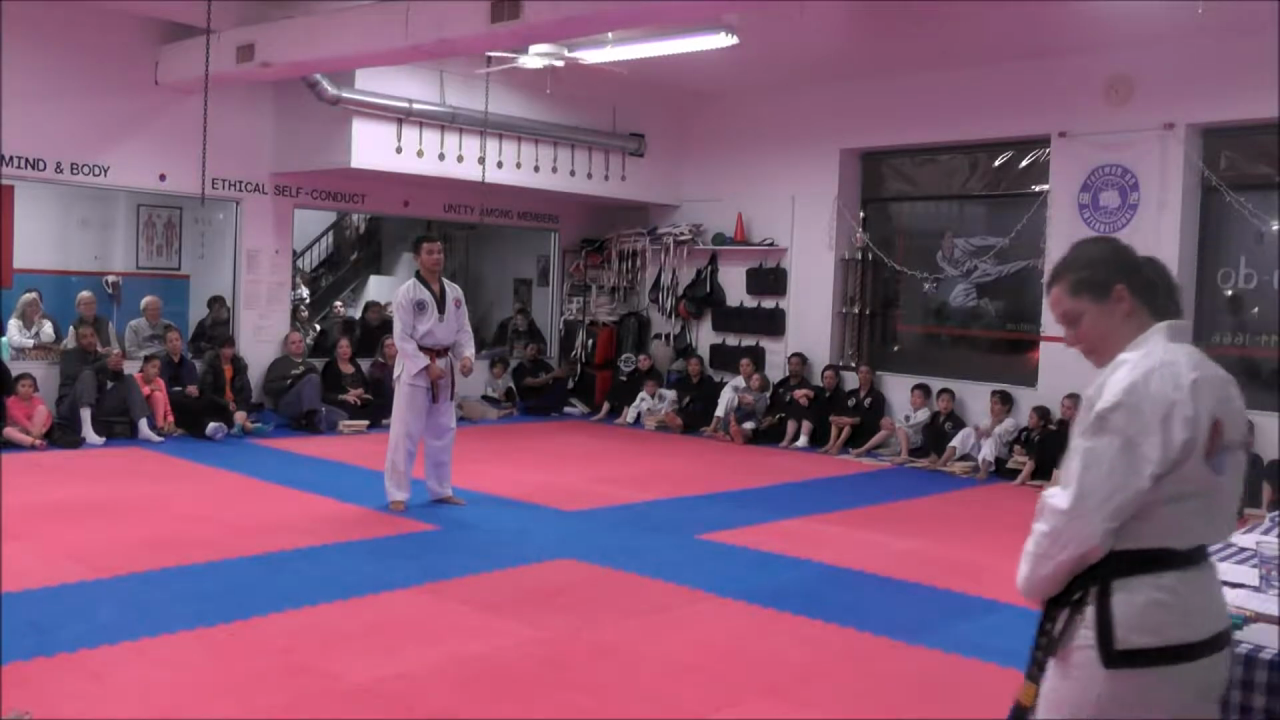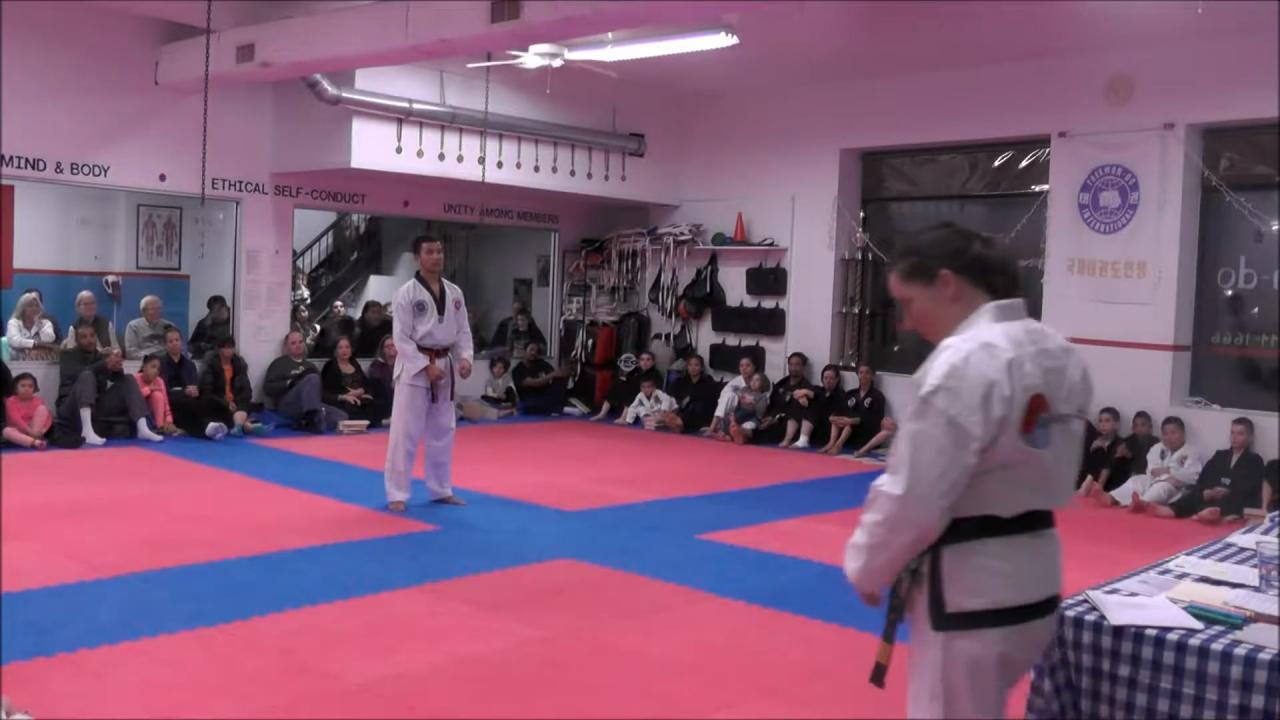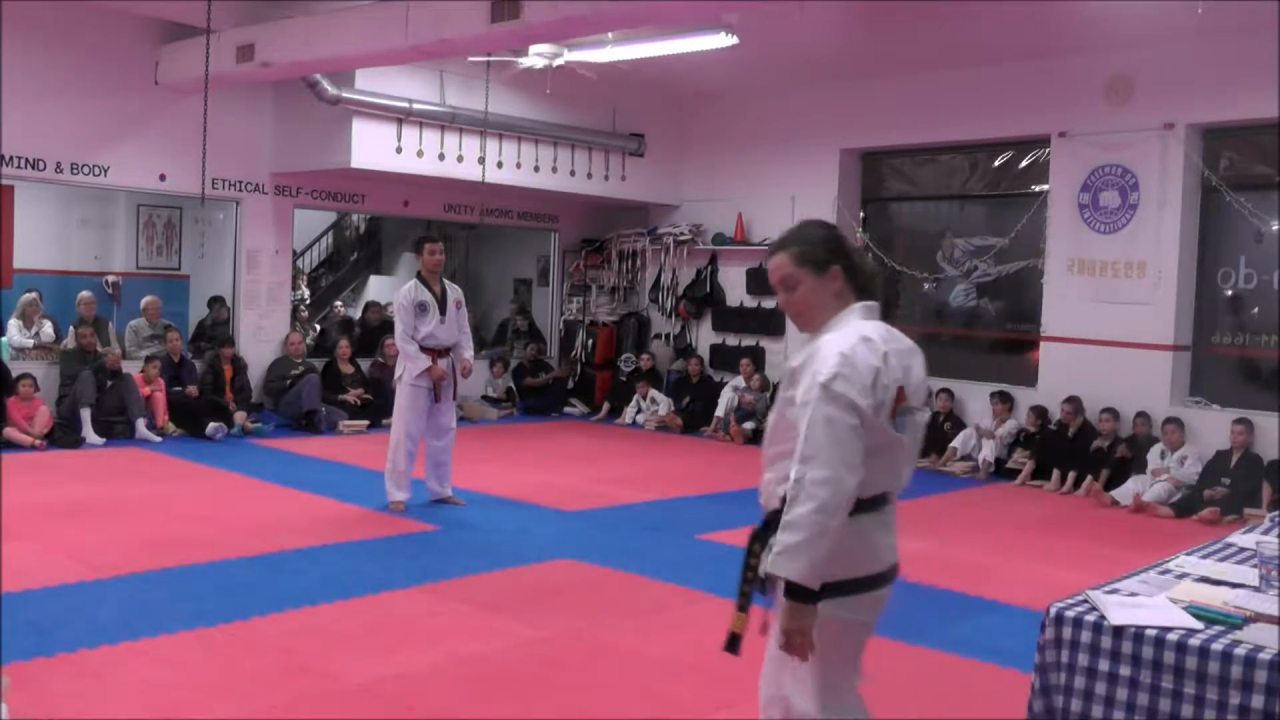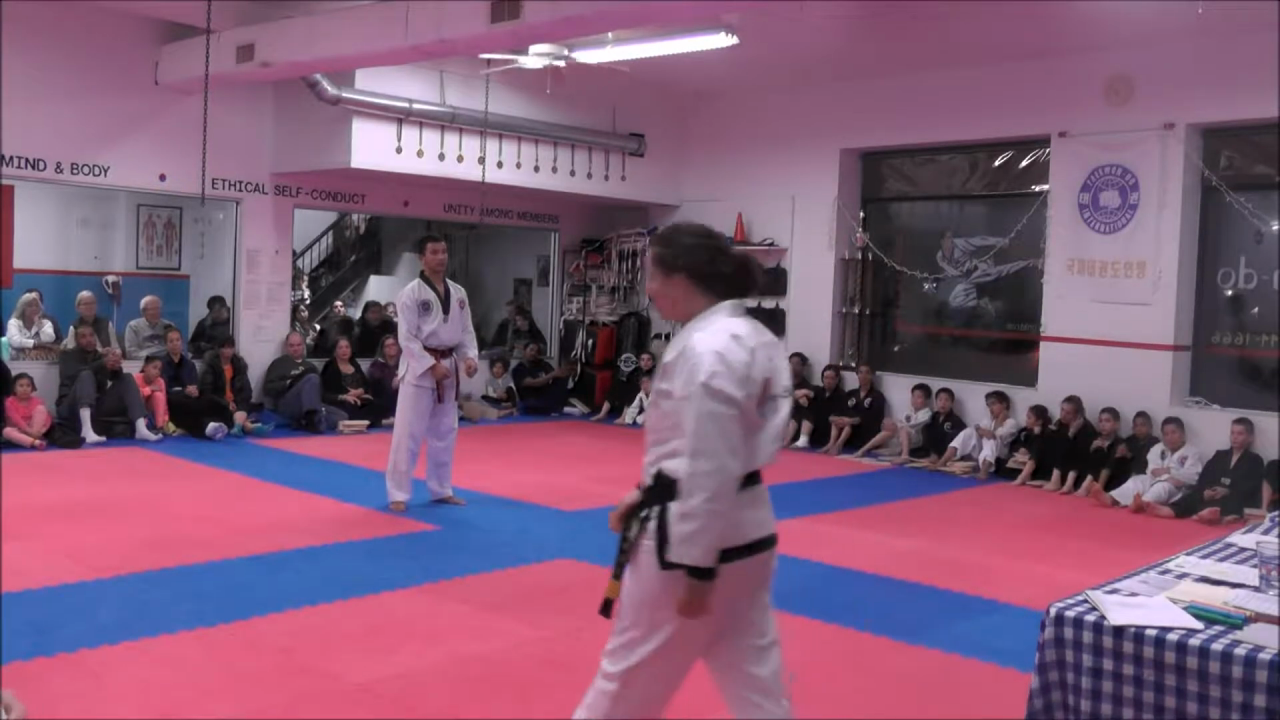
dt=0.4s
person 1, frame 1
left shoulder: (1135, 382)
right shoulder: (1212, 379)
left elbow: (1082, 513)
left wrist: (1036, 579)
left hip: (1127, 622)
right hip: (1193, 613)
person 1, frame 2
left shoulder: (960, 366)
right shoulder: (1059, 351)
left elbow: (911, 497)
right elbow: (1046, 466)
left wrist: (867, 571)
left hip: (969, 581)
right hip: (1032, 567)
person 1, frame 3
left shoulder: (834, 357)
right shoulder: (891, 343)
left elbow: (822, 482)
left wrist: (801, 588)
left hip: (825, 554)
right hip: (860, 544)
person 1, frame 4
left shoulder: (704, 352)
right shoulder: (756, 339)
left elbow: (705, 471)
left wrist: (695, 565)
right wrist: (642, 499)
left hip: (695, 531)
right hip: (747, 527)
left knee: (630, 663)
right knee: (754, 666)
person 2, frame 1
left shoulder: (454, 292)
right shoulder: (408, 292)
left elbow: (463, 329)
right elbow: (402, 337)
left wrist: (466, 356)
right wrist: (426, 365)
left hip: (445, 366)
right hip: (415, 367)
left knee: (443, 432)
right knee: (406, 432)
left ankle: (440, 489)
right ankle: (397, 493)
person 2, frame 2
left shoulder: (454, 292)
right shoulder: (407, 293)
left elbow: (462, 331)
right elbow: (401, 337)
left wrist: (464, 358)
right wrist: (425, 366)
left hip: (445, 366)
right hip: (414, 368)
left knee: (443, 432)
right knee: (405, 432)
left ankle: (441, 489)
right ankle: (397, 493)
person 2, frame 3
left shoulder: (455, 292)
right shoulder: (408, 293)
left elbow: (463, 331)
right elbow: (403, 338)
left wrist: (465, 358)
right wrist: (428, 367)
left hip: (446, 367)
right hip: (416, 368)
left knee: (443, 432)
right knee: (406, 433)
left ankle: (441, 489)
right ankle: (397, 493)
person 2, frame 4
left shoulder: (458, 293)
right shoulder: (412, 293)
left elbow: (466, 331)
right elbow: (407, 337)
left wrist: (469, 357)
right wrist: (431, 365)
left hip: (449, 367)
right hip: (419, 368)
left knee: (445, 433)
right knee: (408, 432)
left ankle: (441, 489)
right ankle: (398, 493)
